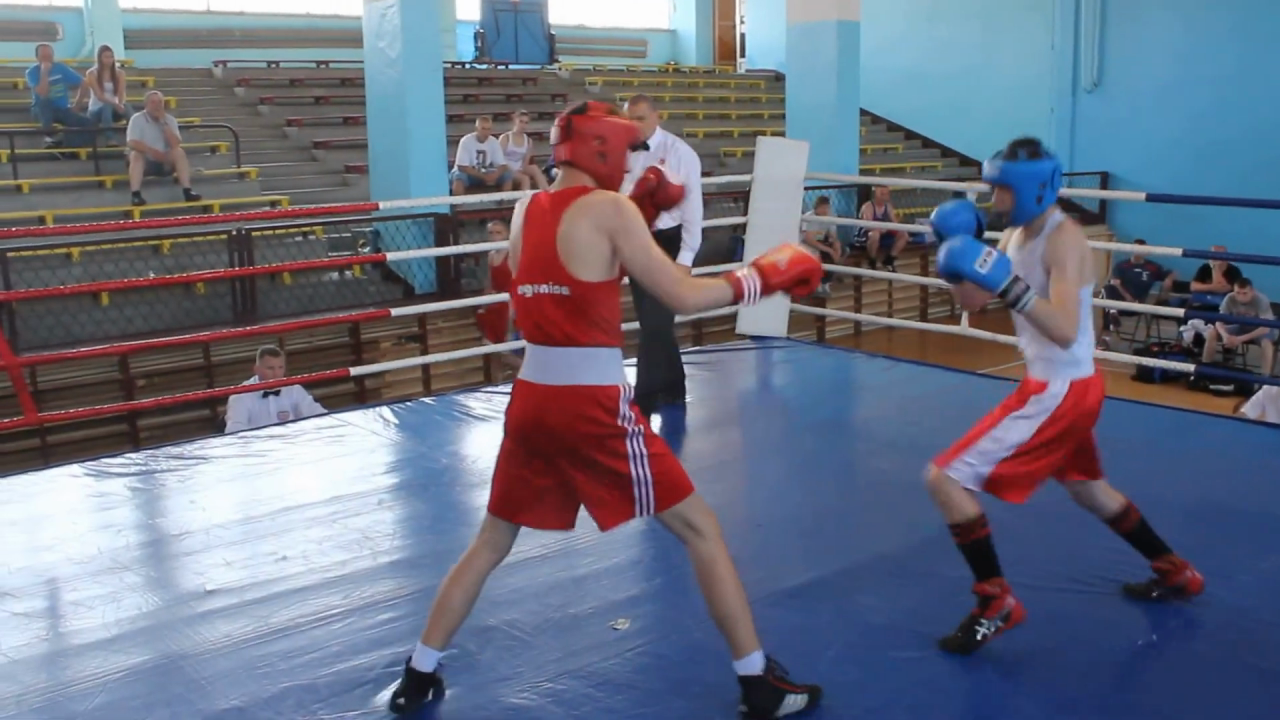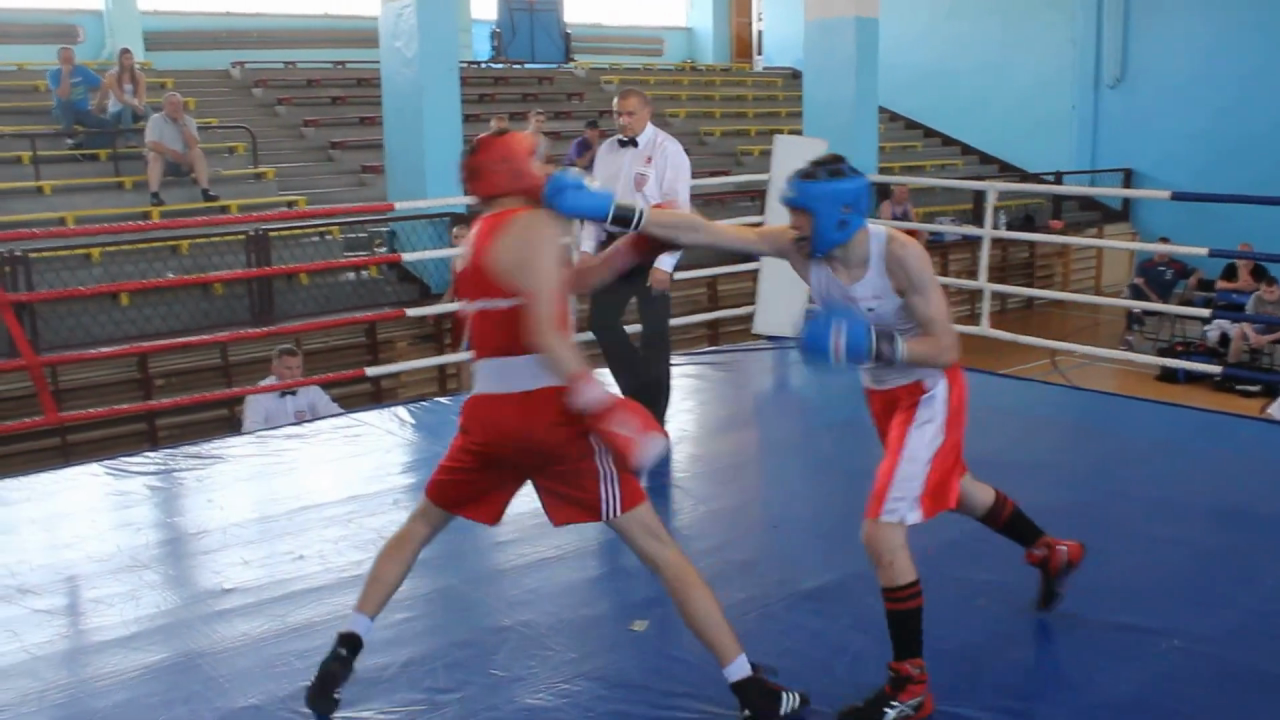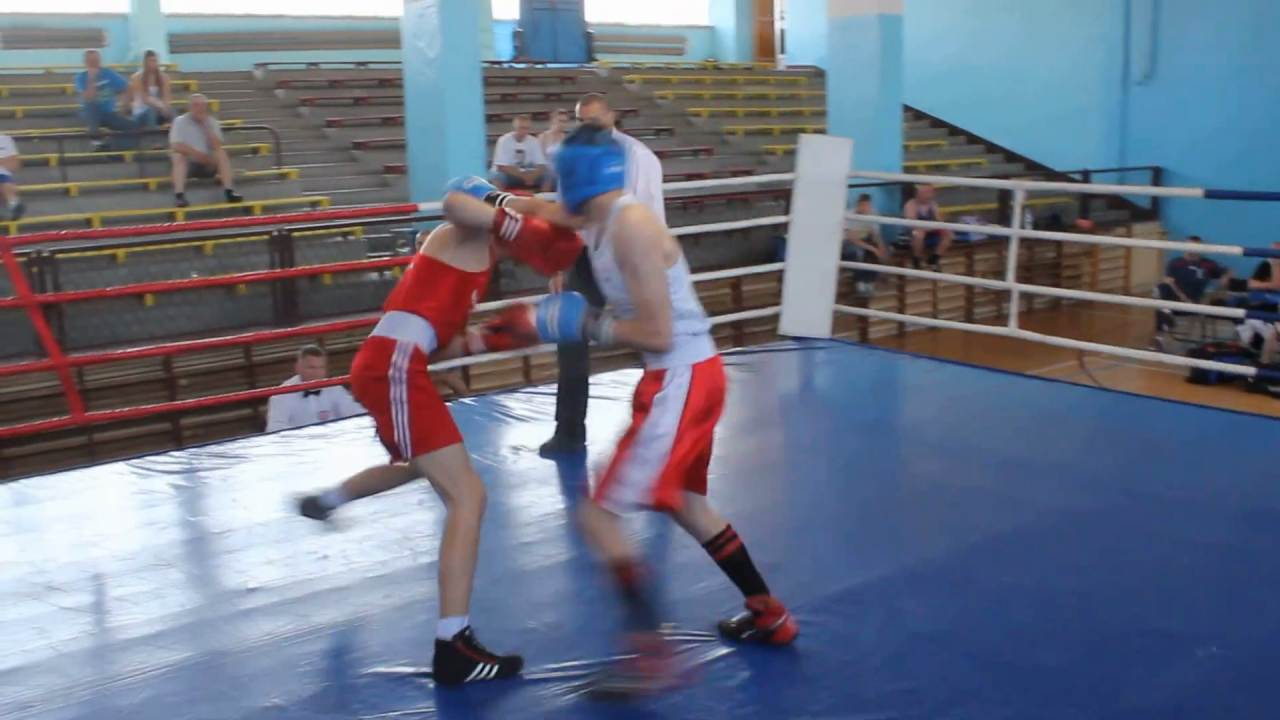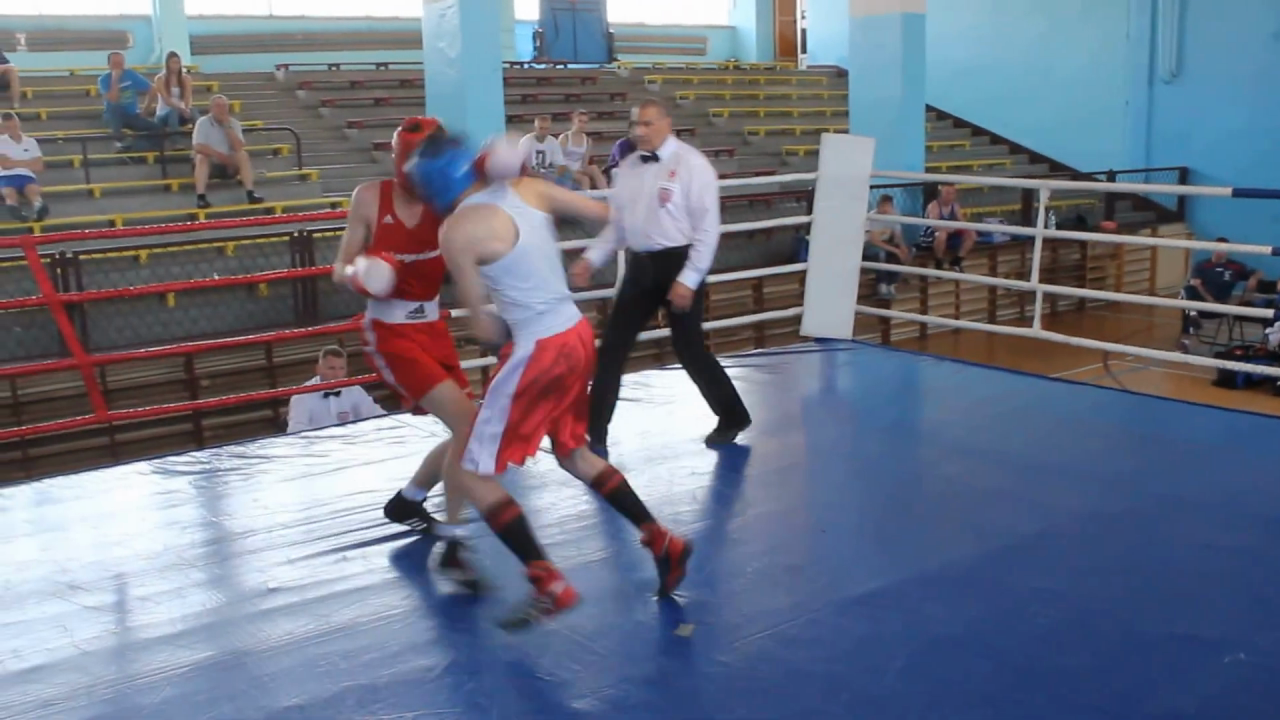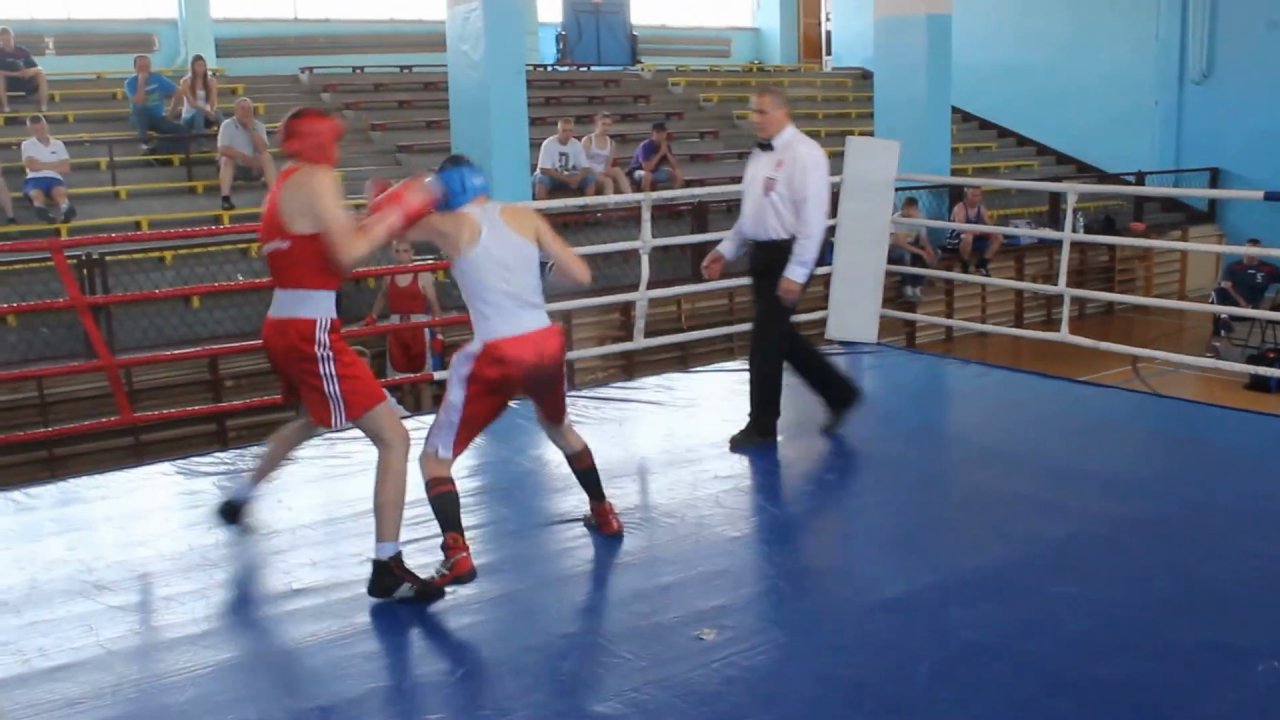
dt=0.5s
person 1, frame 1
left shoulder: (525, 211)
right shoulder: (609, 209)
right elbow: (683, 296)
right wrist: (763, 275)
left hip: (532, 400)
right hip: (595, 403)
left knee: (489, 545)
right knee: (701, 532)
person 1, frame 2
left shoulder: (473, 239)
right shoulder: (535, 224)
right elbow: (544, 330)
right wrist: (597, 401)
left hip: (485, 414)
right hip: (549, 412)
left knee: (420, 527)
right knee: (657, 547)
left ankle: (343, 654)
person 1, frame 3
left shoulder: (473, 267)
right shoulder: (467, 233)
left elbow: (441, 345)
right elbow: (455, 202)
left wrist: (494, 337)
right wrist: (522, 229)
left hip: (382, 363)
right hip: (393, 366)
left knee: (414, 465)
right knee: (468, 497)
left ankle: (328, 500)
right ankle: (453, 646)
person 1, frame 4
right shoulder: (369, 196)
right elbow: (340, 269)
right wrist: (359, 276)
left hip: (430, 325)
right hip: (389, 334)
left knee: (463, 427)
right knee: (467, 419)
left ankle: (405, 502)
person 1, frame 5
left shoulder: (284, 188)
right shoulder: (316, 181)
right elbow: (349, 257)
left wrist: (380, 216)
right wrist: (399, 214)
left hip: (284, 328)
right hip: (311, 334)
left knee: (309, 420)
right knee: (394, 438)
left ankle: (240, 499)
right ankle: (387, 570)
person 2, frame 1
left shoulder: (1064, 240)
right shoulder: (1019, 236)
left elbow: (1064, 331)
right elbow: (972, 302)
left wrist: (1004, 280)
right wrist: (959, 254)
left hip: (1061, 389)
right hip: (1057, 385)
left knee: (946, 478)
right knee: (1087, 487)
left ankle: (996, 601)
right ankle: (1175, 572)
person 2, frame 2
left shoulder: (901, 254)
right shoulder: (795, 240)
left elbow: (946, 350)
right elbow: (703, 231)
left wrist: (870, 344)
right wrist: (614, 210)
left hip: (926, 392)
right hip: (884, 389)
left knee: (881, 534)
right knee: (950, 486)
right ankle: (1050, 550)
person 2, frame 3
left shoulder: (631, 228)
right shoulder: (612, 218)
left elbow: (656, 333)
left wrist: (586, 325)
left hip: (684, 378)
right hip: (685, 373)
left knee: (599, 516)
right knee: (682, 500)
left ankle: (648, 652)
right ankle: (770, 613)
person 2, frame 4
left shoulder: (460, 231)
right shoulder: (525, 190)
left elbow: (483, 326)
right elbow: (598, 211)
left hip: (541, 352)
right hip: (575, 336)
left knee: (475, 475)
right knee: (573, 455)
left ankle: (548, 582)
right ankle: (662, 541)
person 2, frame 5
left shoulder: (447, 224)
right shoulder: (524, 217)
right elbow: (581, 276)
left hip: (495, 354)
right hip: (546, 342)
left knee: (435, 457)
right knee: (558, 426)
left ankle: (457, 555)
right ankle: (603, 512)
person 3, frame 1
left shoulder: (679, 153)
left elbow: (692, 208)
left wrist: (685, 256)
left hip: (666, 244)
left knee: (656, 324)
right knee: (653, 324)
left ankle: (643, 403)
right ankle: (673, 390)
person 3, frame 2
left shoulder: (668, 150)
right shoulder: (606, 150)
left elbow: (677, 210)
left wrist: (664, 263)
right wrist: (588, 248)
right hip: (615, 243)
left knee: (654, 332)
right knee: (601, 321)
left ankle: (652, 409)
right ankle: (636, 391)
person 3, frame 3
left shoulder: (636, 156)
left elbow: (652, 215)
right elbow: (566, 218)
right wrist: (560, 269)
right hip: (586, 260)
right knee: (571, 344)
right ankle: (569, 431)
person 3, frame 4
left shoulder: (691, 165)
right shoulder: (629, 167)
left elbow: (707, 228)
right elbow: (617, 222)
left wrist: (688, 279)
right wrist: (590, 259)
left hip: (679, 265)
right hip: (641, 266)
left knee: (688, 347)
right knee: (614, 346)
left ankle: (733, 417)
right ankle: (594, 429)
person 3, frame 5
left shoulder: (804, 153)
right shoulder: (760, 154)
left elbow: (813, 218)
left wrist: (796, 273)
right wrist: (726, 250)
left hip: (785, 256)
right hip: (761, 254)
left knee: (767, 340)
right knee: (780, 337)
left ankle: (762, 426)
right ankle: (839, 393)
